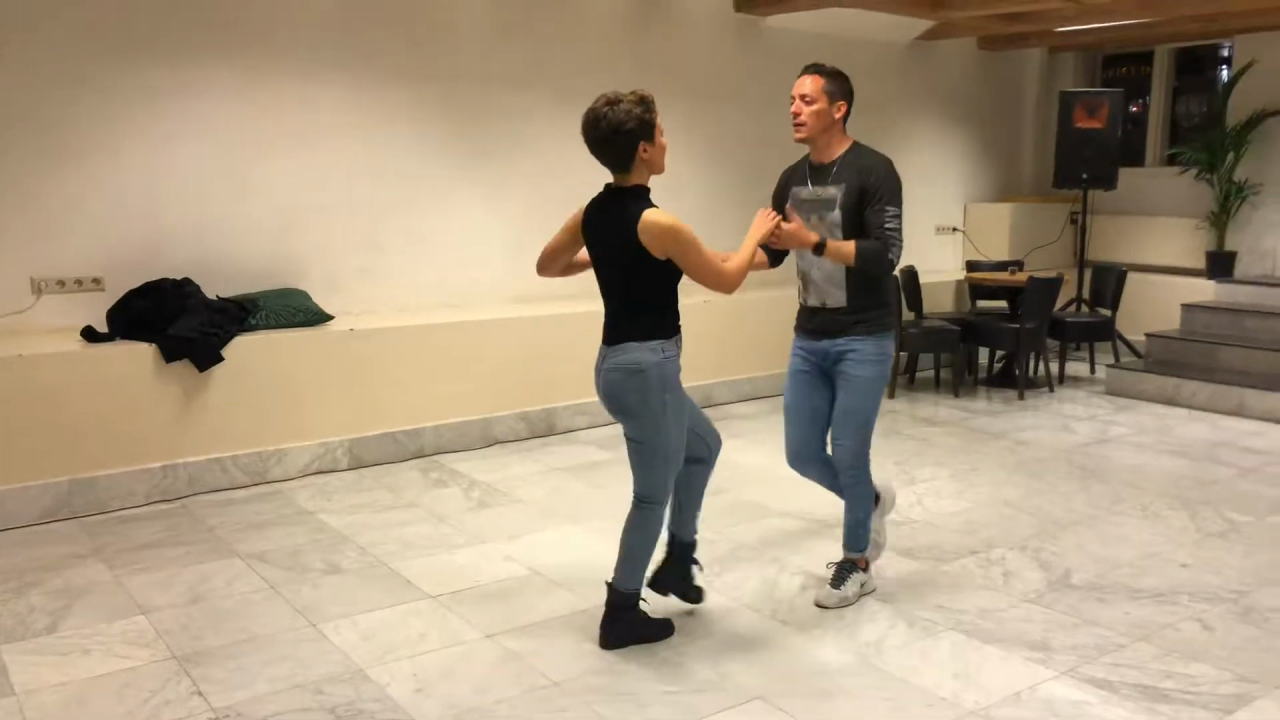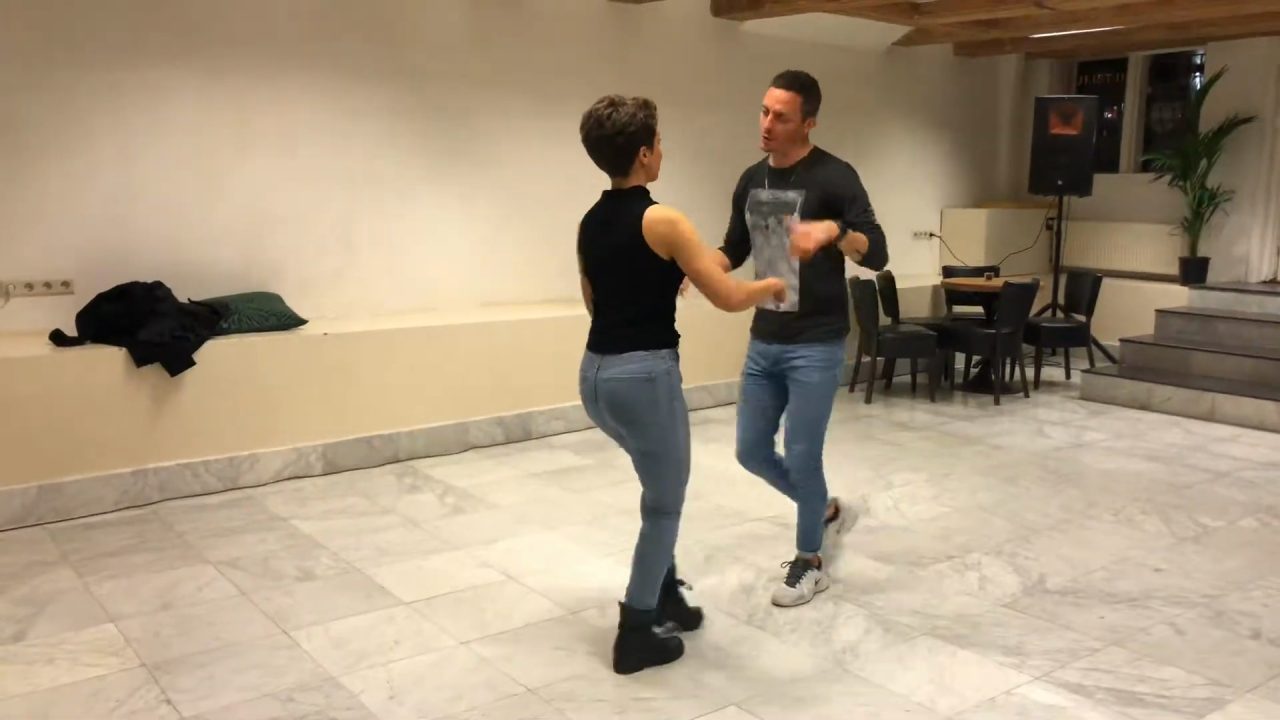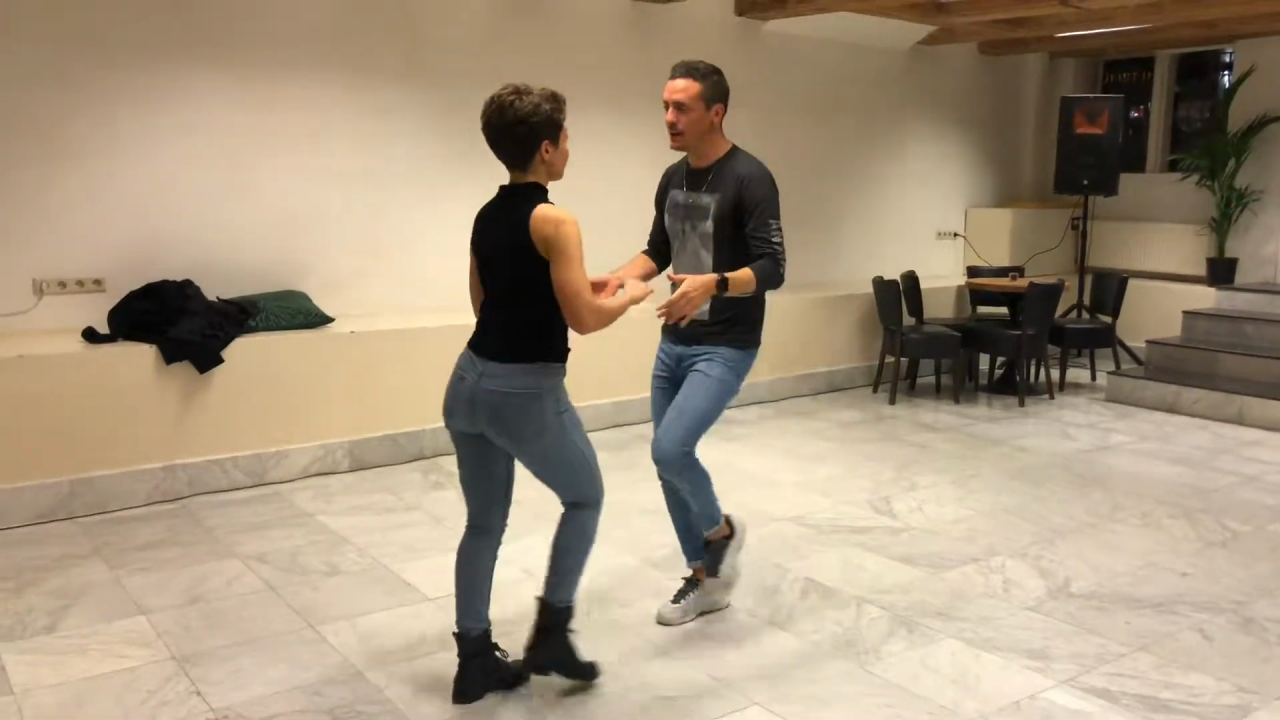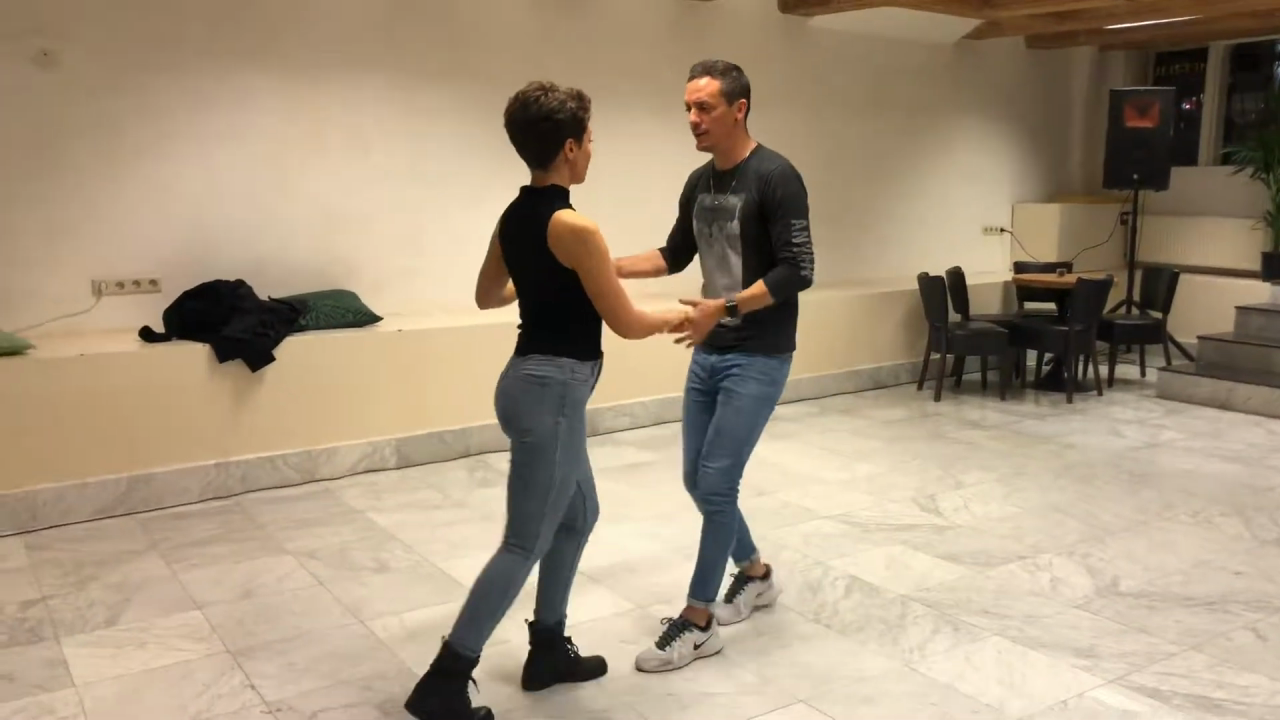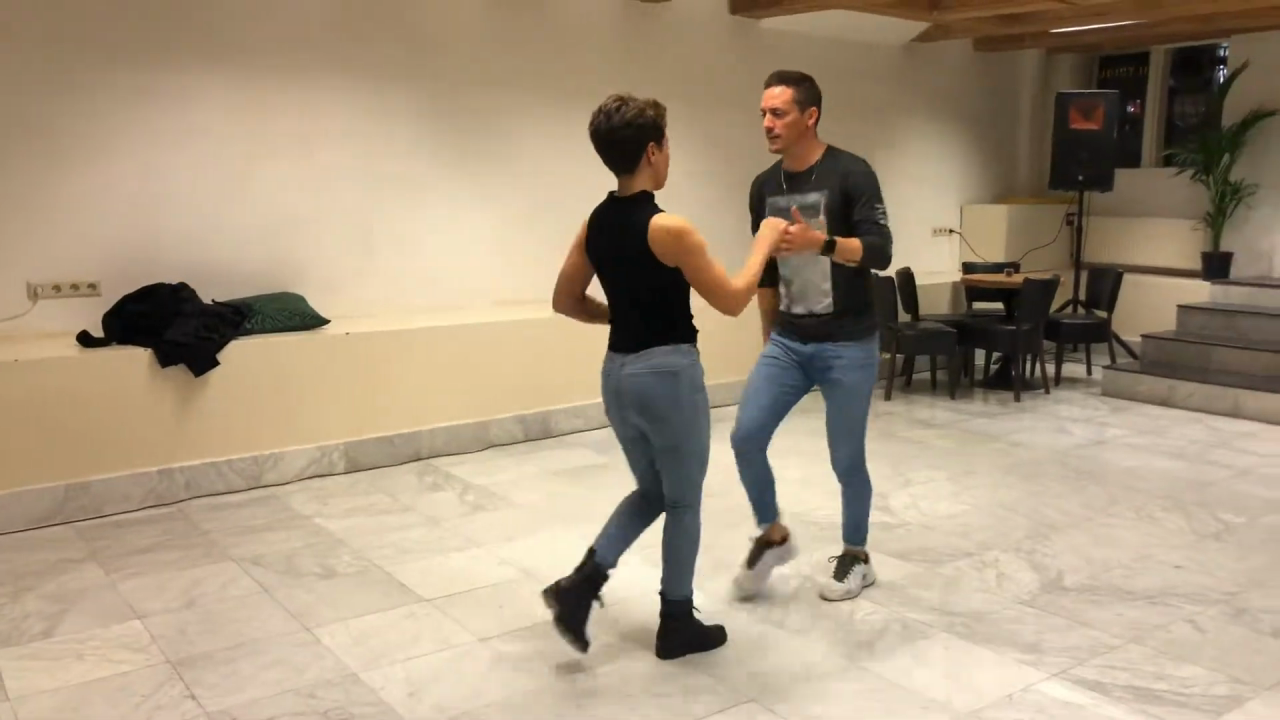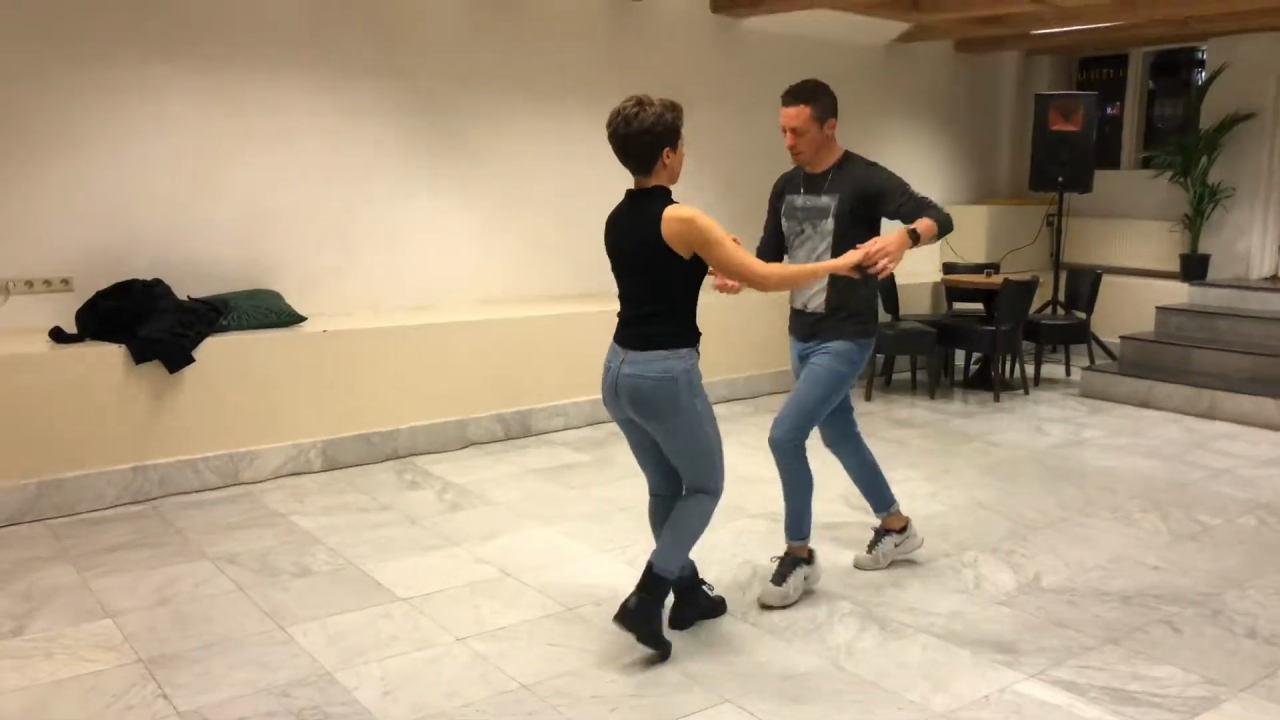
dt=0.7s
person 1, frame 1
left shoulder: (590, 213)
right shoulder: (657, 224)
left elbow: (548, 265)
right elbow: (725, 279)
right wrist: (756, 234)
left hip: (619, 361)
right hip: (647, 368)
left knee: (703, 447)
right knee: (654, 493)
left ankle: (676, 564)
right ankle: (621, 616)
person 1, frame 2
left shoulder: (590, 223)
right shoulder: (661, 221)
right elbow: (729, 298)
right wrist: (771, 285)
left hip: (596, 374)
right hip: (645, 376)
left knee: (656, 487)
right knee: (664, 507)
left ankle: (664, 593)
right ankle: (636, 634)
person 1, frame 3
left shoulder: (487, 218)
right shoulder: (552, 222)
right elbow: (585, 318)
right wrist: (631, 293)
left hip: (469, 382)
right hip: (527, 391)
left knee: (483, 524)
right knee: (585, 497)
left ankle: (476, 659)
right ankle: (551, 633)
person 1, frame 4
left shoulder: (514, 216)
right shoulder: (573, 226)
left elbow: (486, 295)
right elbow: (626, 324)
right wrist: (673, 316)
left hip: (530, 380)
right hip: (552, 390)
left knee: (577, 515)
right knee: (525, 542)
left ankle: (548, 648)
person 1, frame 5
left shoulder: (596, 223)
right shoulder: (668, 229)
left elbow: (565, 301)
right elbow: (732, 302)
right wrist: (765, 243)
left hip: (618, 373)
right hip: (668, 374)
left knee: (653, 491)
right knee: (683, 500)
left ankle: (581, 583)
right ankle: (676, 623)
person 1, frame 6
left shoulder: (616, 221)
right shoulder: (680, 219)
right elbow: (763, 277)
left wrist: (703, 246)
right wrist: (839, 263)
left hip: (619, 370)
right hip: (665, 374)
left knee: (665, 488)
right knee: (705, 488)
left ankle: (688, 591)
right ankle: (645, 598)
person 2, frame 1
left shoulder: (873, 170)
right shoulder: (790, 179)
left elbow: (885, 254)
right elbow: (772, 254)
left wrist: (814, 242)
left hip: (864, 338)
right hip: (808, 338)
left knee: (848, 454)
right knee: (802, 455)
left ankle: (854, 564)
right ankle: (868, 501)
person 2, frame 2
left shoulder: (833, 176)
right shoulder: (750, 181)
left elbow: (876, 251)
right elbow: (733, 251)
left wrist: (833, 232)
left hip: (817, 344)
right hip: (763, 342)
left knee: (801, 456)
right knee: (750, 451)
left ankle: (810, 562)
right ankle: (829, 510)
person 2, frame 3
left shoulder: (749, 178)
right shoulder: (671, 179)
left elbow: (772, 270)
left wrist: (714, 285)
right wrist: (616, 280)
left hip: (725, 347)
right hip: (673, 344)
left knee: (670, 449)
right knee: (670, 457)
left ankle: (719, 533)
right ankle: (708, 576)
person 2, frame 4
left shoulder: (776, 177)
right shoulder: (698, 184)
left elbow: (798, 272)
right elbow: (674, 255)
left wrist: (724, 307)
right wrist: (608, 267)
left hip: (758, 358)
right hip: (707, 354)
left knee: (716, 482)
right knee: (697, 480)
left ankle: (698, 619)
right ankle: (754, 572)
person 2, frame 5
left shoulder: (851, 174)
right shoulder: (763, 187)
left elbow: (880, 253)
left wrist: (820, 242)
right wrist: (767, 338)
left hip: (850, 344)
right hip: (787, 342)
left knee: (846, 457)
right knee: (745, 436)
left ankle: (855, 557)
right ankle: (771, 536)
person 2, frame 6
left shoulder: (864, 179)
right shoulder: (785, 186)
left elbow: (937, 218)
right elbow: (769, 253)
left wrist: (902, 237)
right wrist: (738, 272)
left hip: (844, 338)
right hip: (802, 336)
left knee: (785, 437)
right knee: (840, 436)
left ankle: (799, 555)
right ankle: (897, 526)
